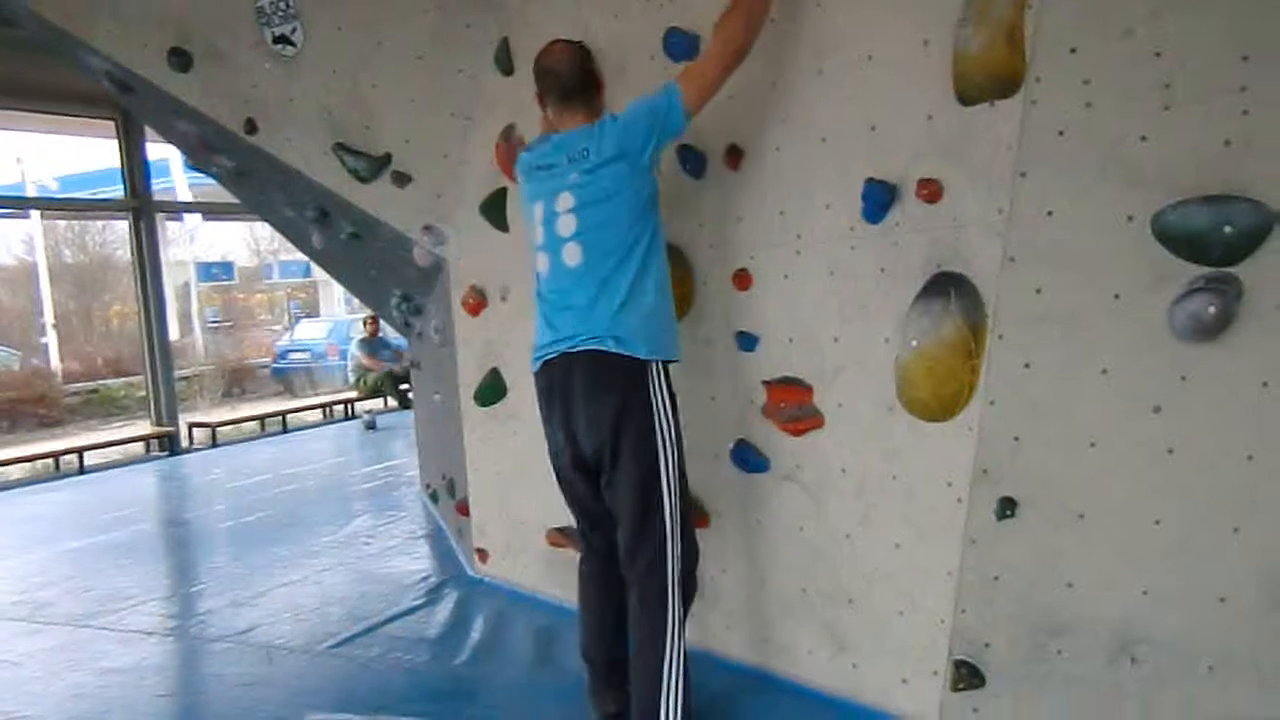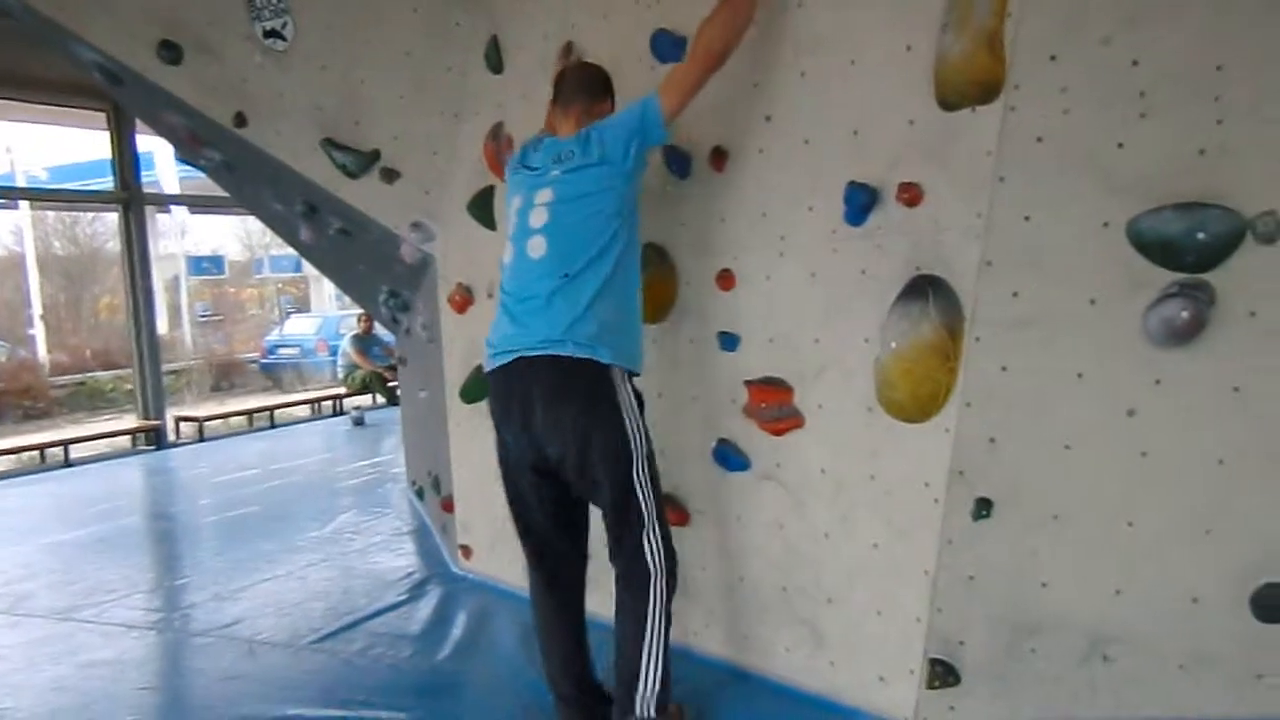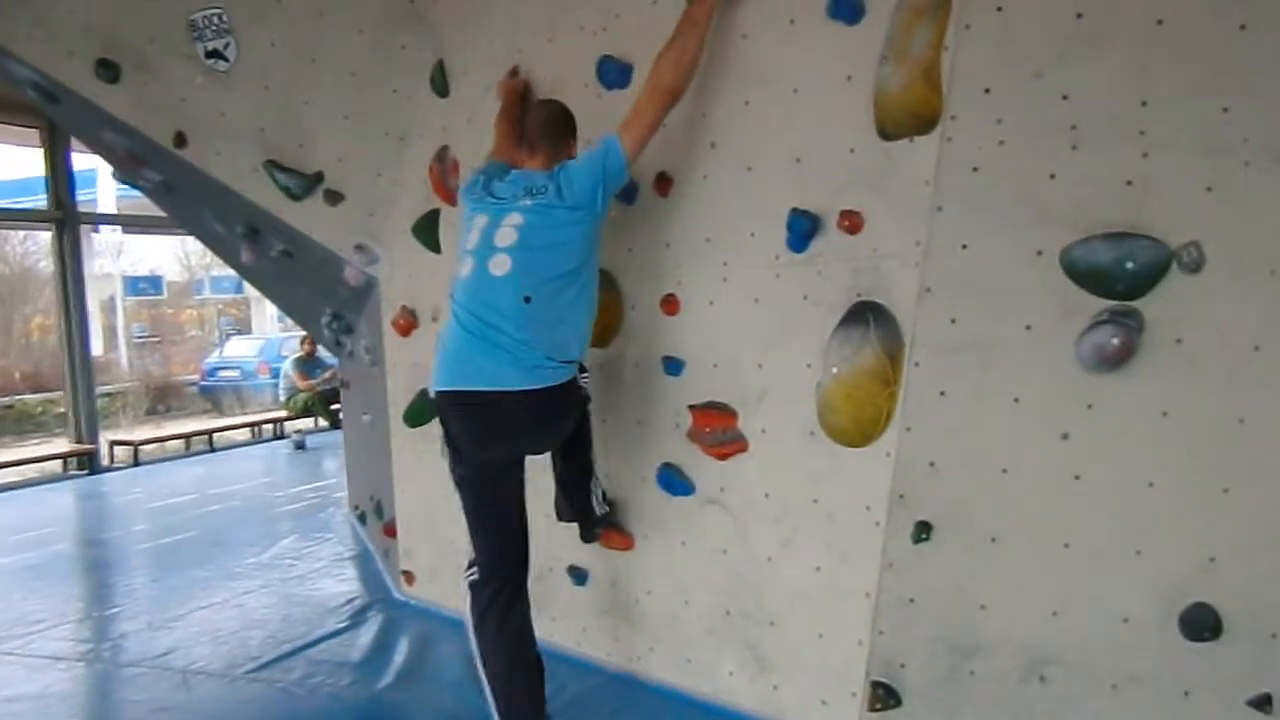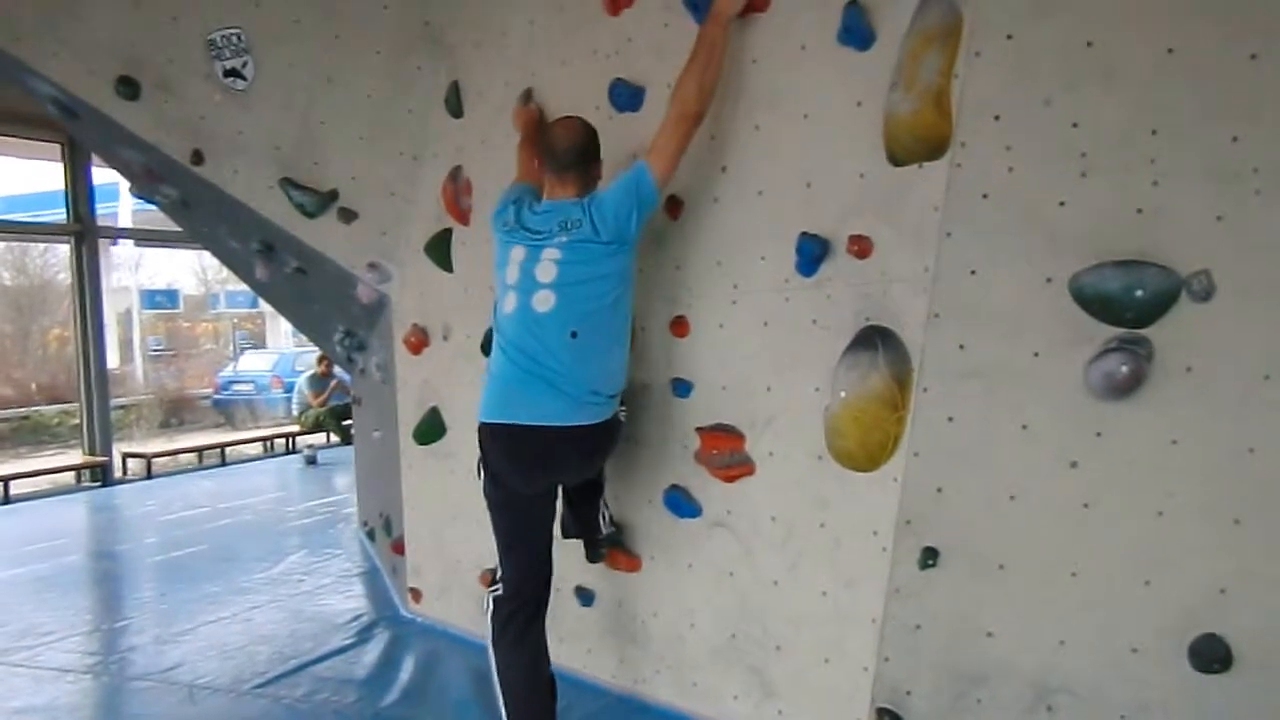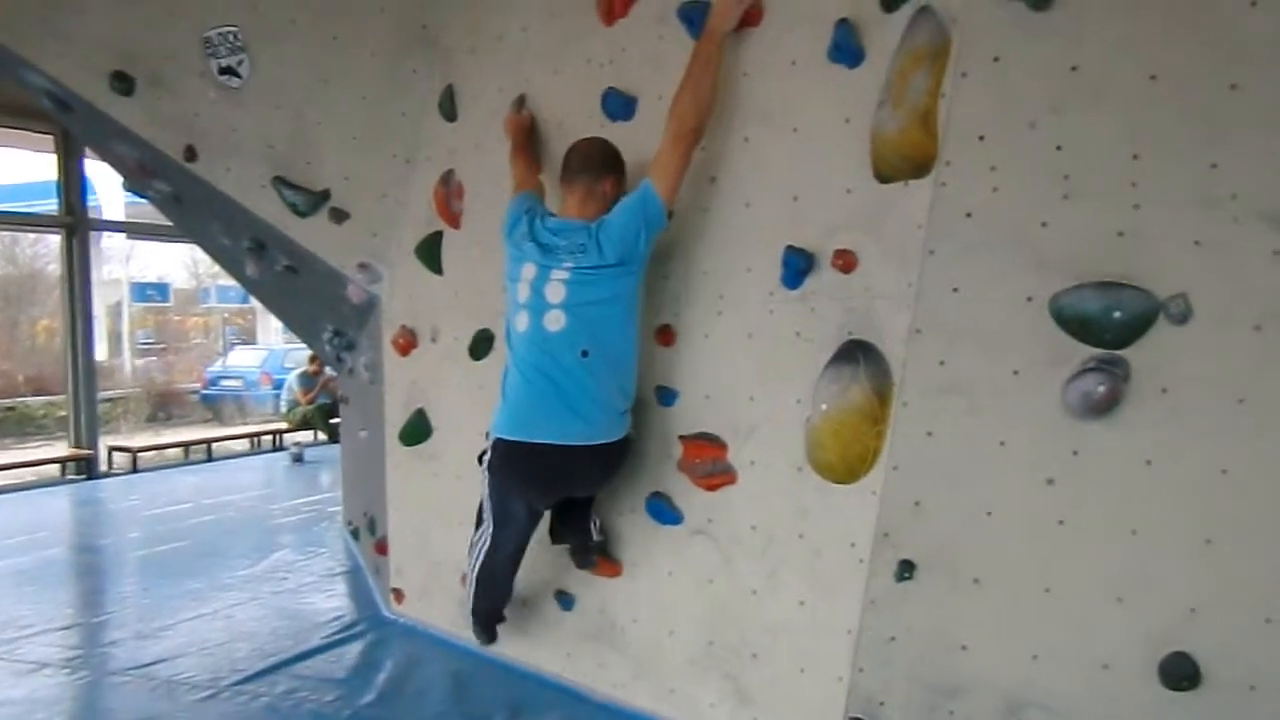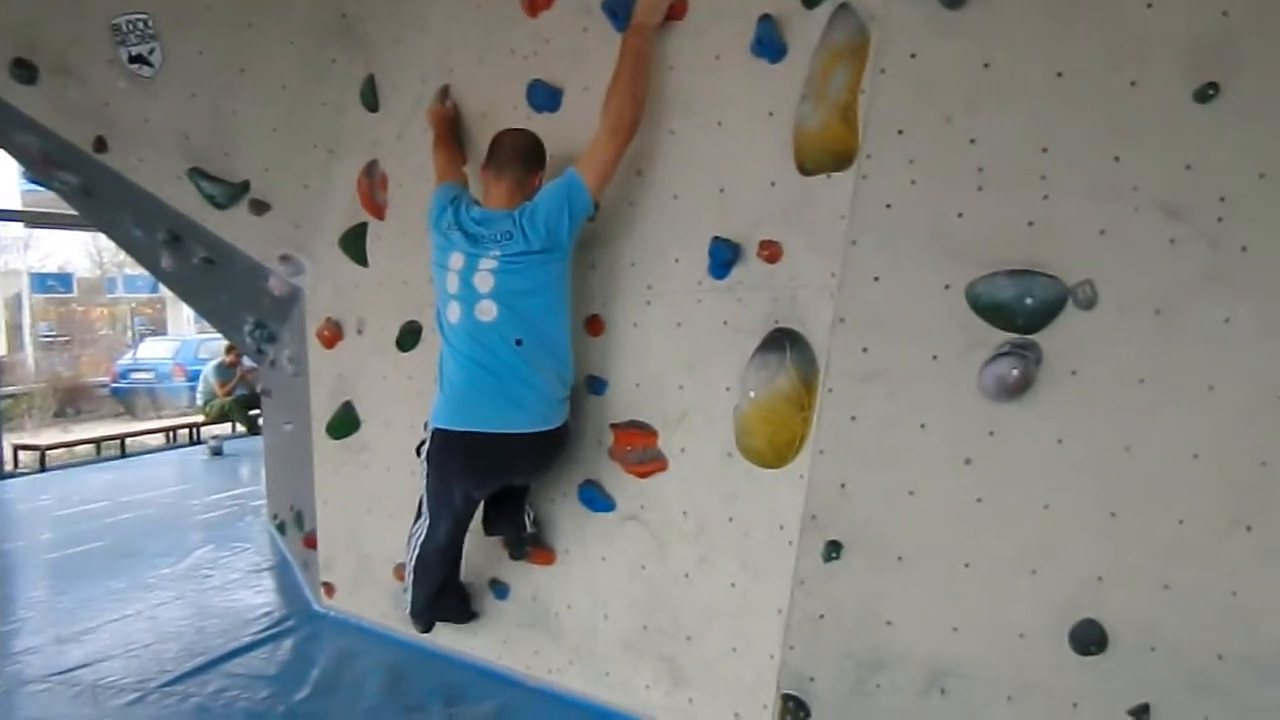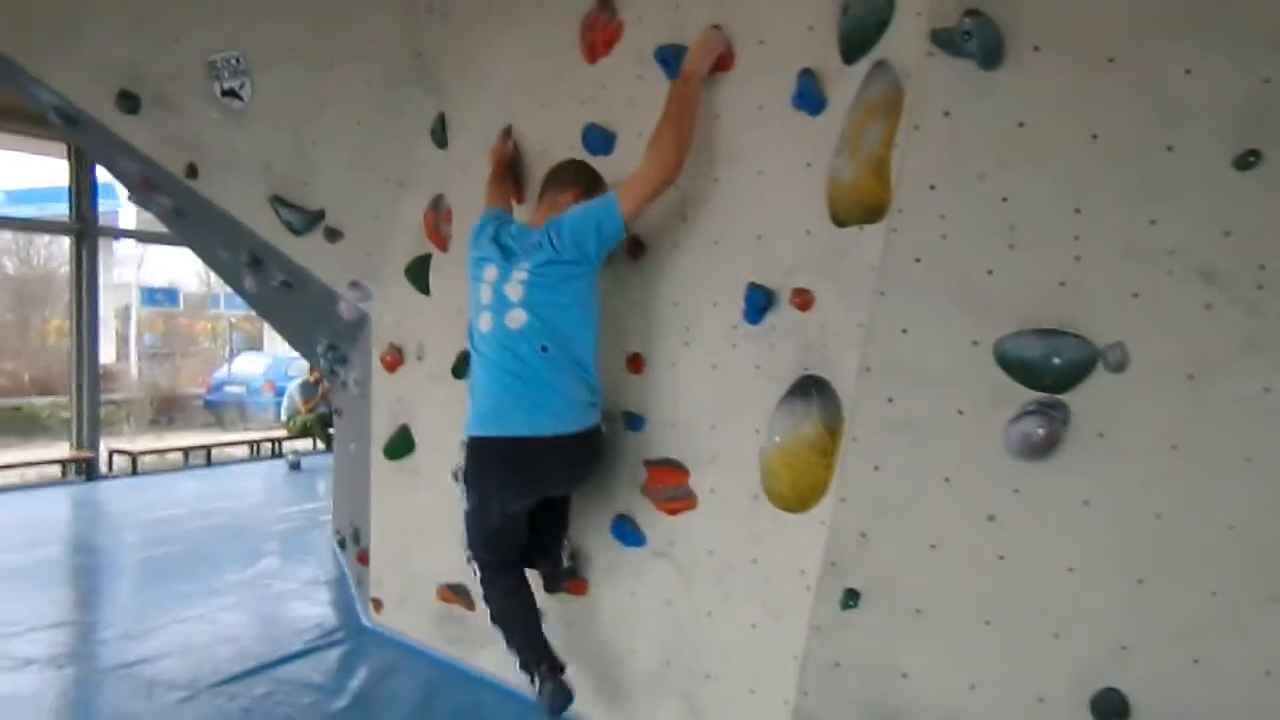
dt=0.7s
person 1, frame 1
left shoulder: (533, 165)
right shoulder: (625, 138)
left wrist: (553, 95)
left hip: (555, 379)
right hip: (622, 371)
left knee: (602, 545)
right knee: (658, 557)
person 1, frame 2
left shoulder: (522, 163)
right shoulder: (612, 144)
left wrist: (563, 82)
left hip: (509, 382)
right hip: (583, 377)
left knee: (551, 558)
right knee: (642, 552)
person 1, frame 3
left shoulder: (480, 191)
right shoulder: (580, 186)
left elbow: (503, 152)
right elbow: (661, 92)
left wrist: (510, 106)
left hip: (464, 404)
right hip: (541, 406)
left knee: (495, 574)
right ankle: (586, 509)
person 1, frame 4
left shoulder: (510, 220)
right shoulder: (613, 217)
left elbow: (528, 169)
right elbow: (685, 116)
left wrist: (527, 131)
left hip: (506, 435)
right hip: (583, 435)
left knee: (518, 595)
right ankle: (594, 529)
person 1, frame 5
left shoulder: (524, 233)
right shoulder: (620, 240)
left elbow: (526, 171)
right elbow: (682, 135)
left wrist: (521, 134)
left hip: (520, 448)
right hip: (598, 452)
left knee: (498, 539)
left ankle: (485, 619)
right ankle: (579, 534)
person 1, frame 6
left shoulder: (448, 222)
right shoulder: (546, 226)
left elbow: (447, 160)
right elbow: (618, 128)
left wrist: (443, 124)
left hip: (459, 437)
right hip: (537, 437)
left knee: (439, 527)
left ankle: (428, 608)
right ankle: (513, 524)
person 1, frame 7
left shoulder: (488, 240)
right shoulder: (573, 237)
left elbow: (499, 194)
right elbow: (661, 170)
left wrist: (500, 165)
right wrist: (690, 75)
left hip: (494, 447)
right hip: (569, 444)
left knee: (497, 565)
right ankle: (551, 560)
